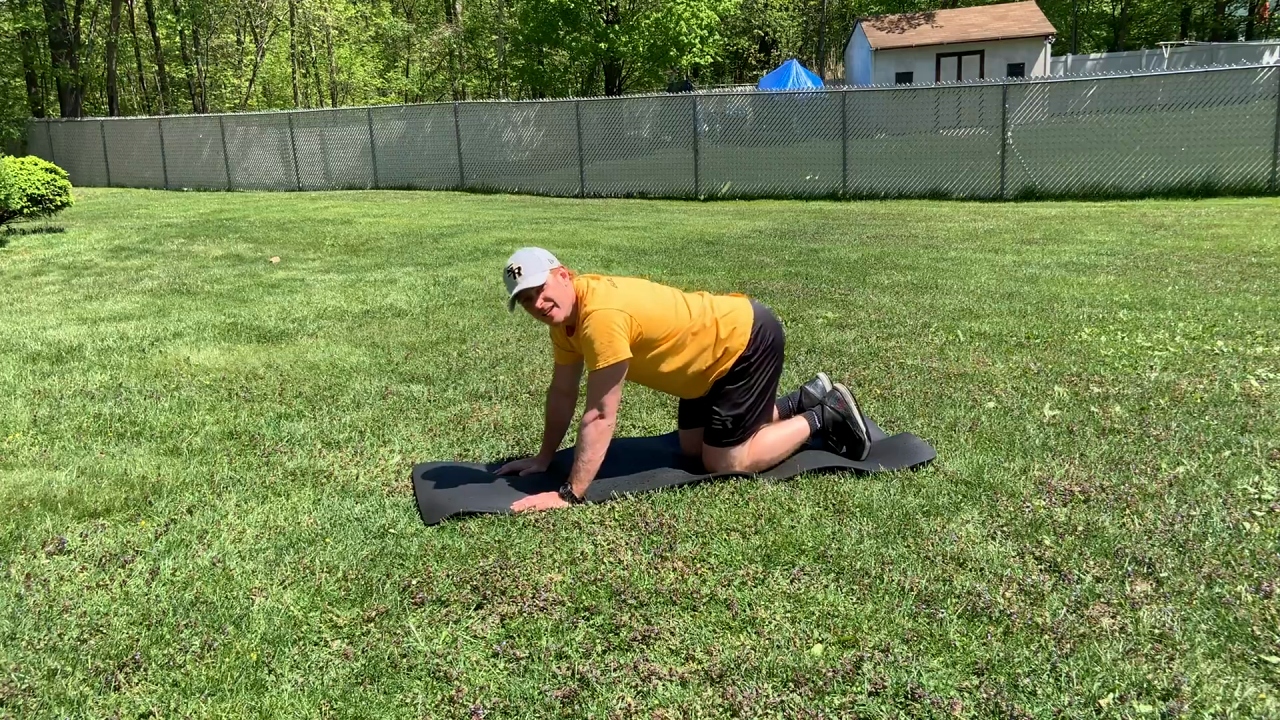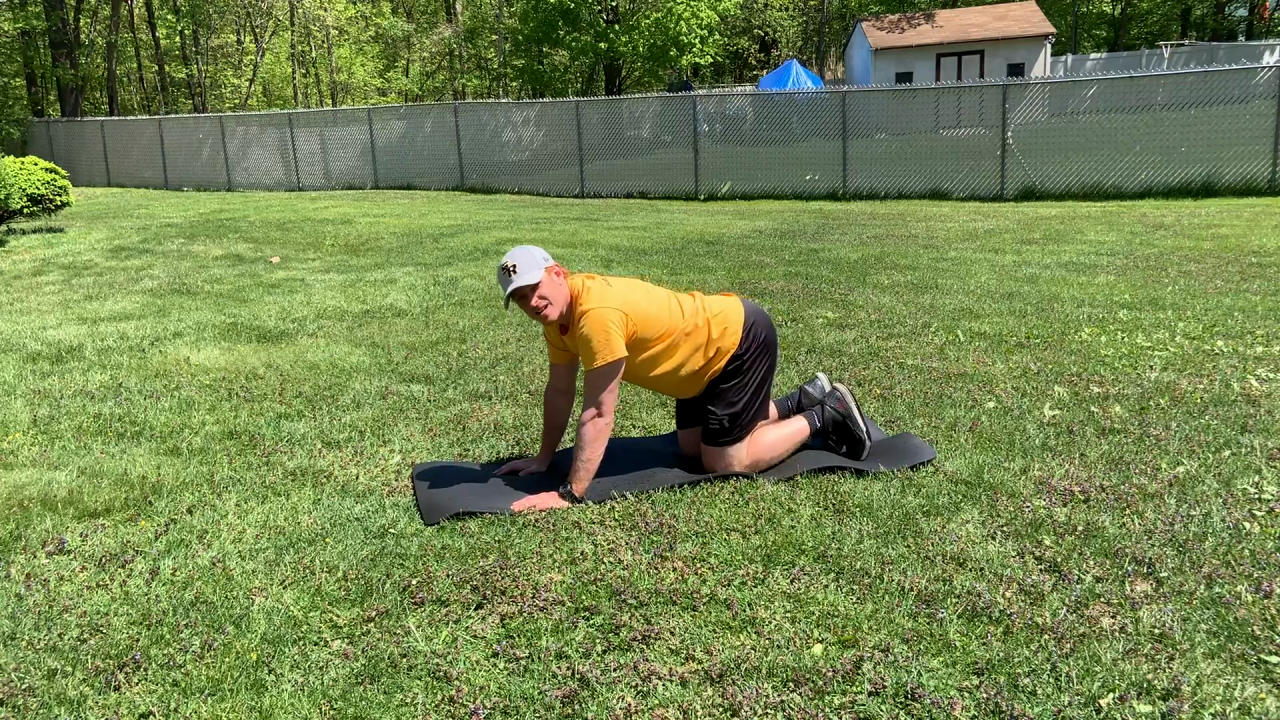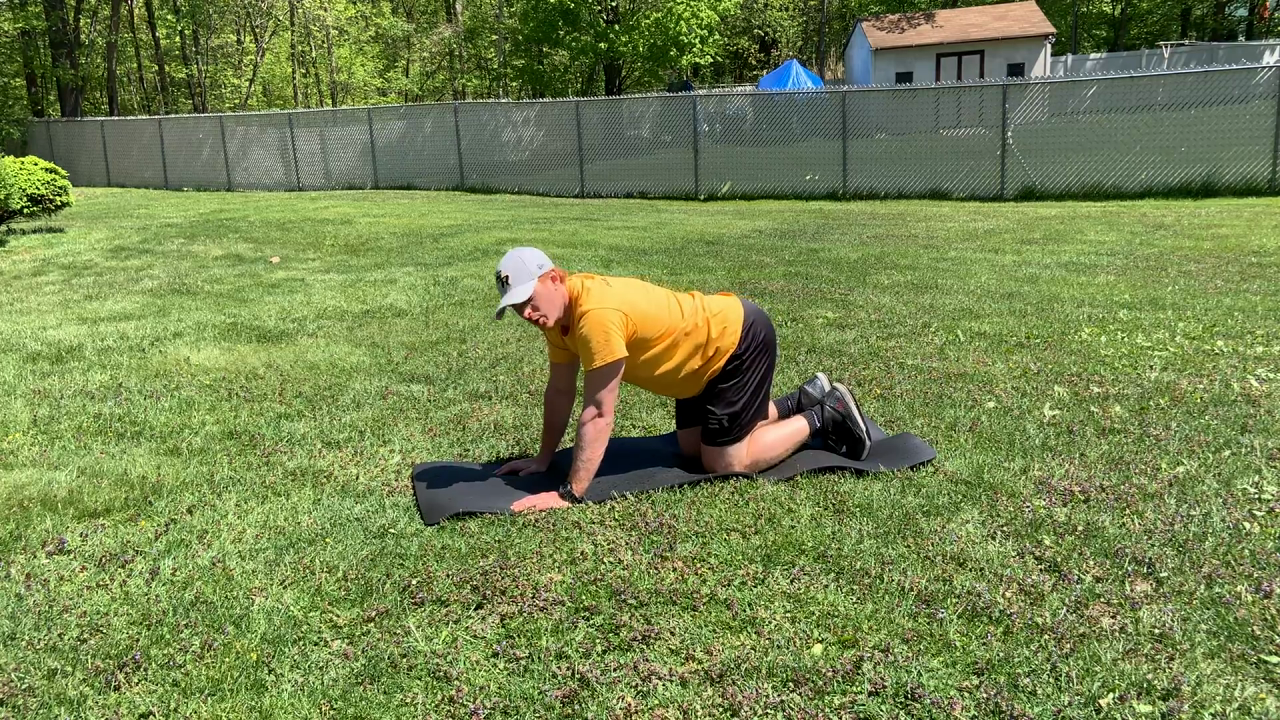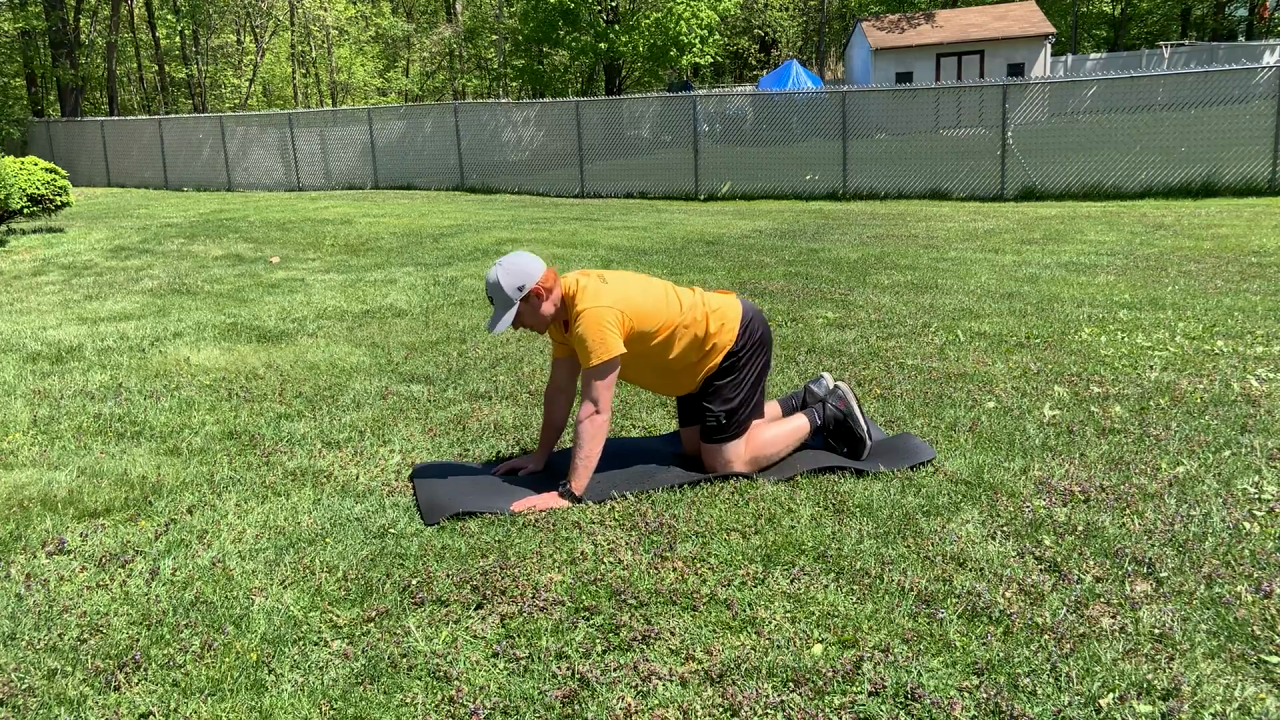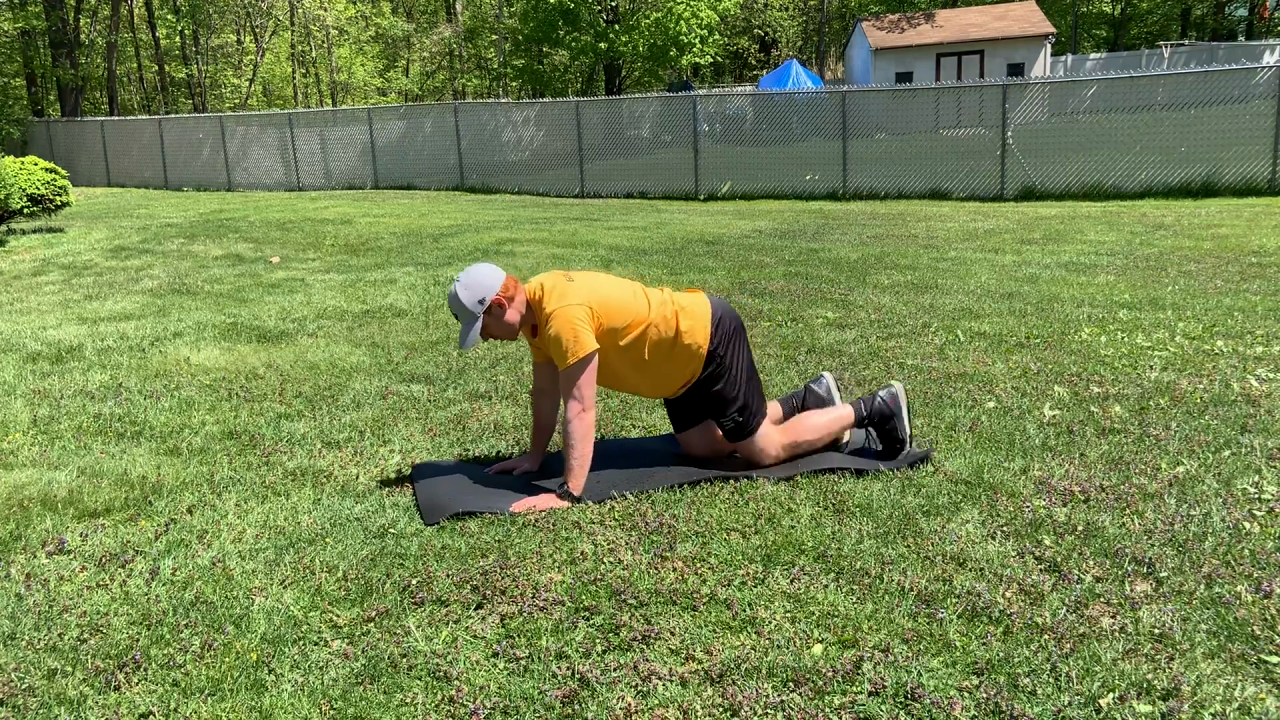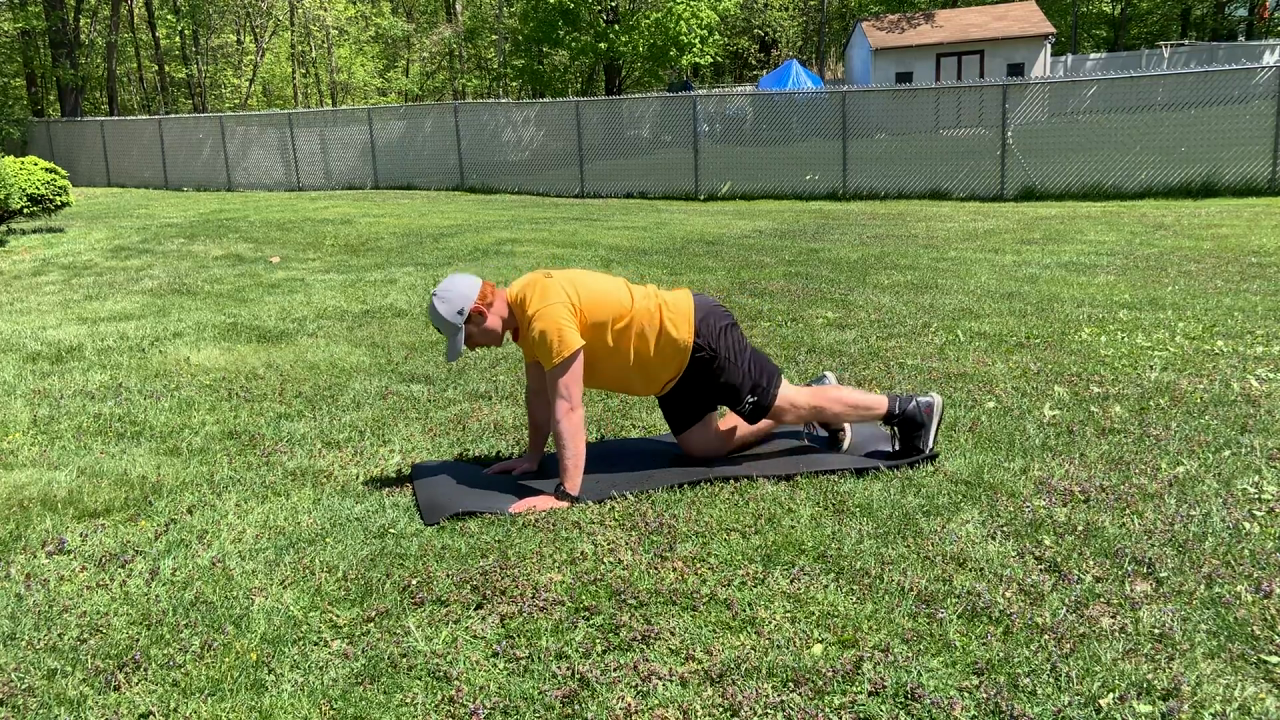
dt=0.4s
person 1, frame 1
left shoulder: (601, 316)
right shoulder: (564, 311)
left elbow: (600, 416)
right elbow: (562, 392)
left wrist: (569, 495)
right wrist: (542, 459)
left hip: (749, 340)
right hip: (720, 341)
left knee: (724, 463)
right knee: (692, 447)
left ankle: (824, 416)
right ankle: (804, 400)
person 1, frame 2
left shoulder: (596, 315)
right shoulder: (557, 310)
left elbow: (598, 415)
right elbow: (559, 392)
left wrist: (569, 494)
right wrist: (543, 458)
left hip: (742, 339)
right hip: (714, 341)
left knee: (724, 462)
right knee: (693, 448)
left ankle: (823, 416)
right ankle: (803, 399)
person 1, frame 3
left shoulder: (596, 315)
right shoulder: (556, 310)
left elbow: (598, 415)
right elbow: (560, 391)
left wrist: (570, 494)
right wrist: (543, 459)
left hip: (742, 339)
right hip: (712, 340)
left knee: (725, 462)
right knee: (692, 447)
left ankle: (825, 415)
right ankle: (803, 399)
person 1, frame 4
left shoulder: (593, 314)
right shoulder: (561, 304)
left elbow: (595, 412)
right elbow: (560, 390)
left wrist: (569, 493)
right wrist: (540, 456)
left hip: (736, 337)
right hip: (709, 340)
left knee: (725, 460)
right knee: (694, 445)
left ankle: (824, 413)
right ankle: (808, 399)
person 1, frame 5
left shoulder: (562, 315)
right shoulder: (534, 306)
left elbow: (580, 410)
right elbow: (545, 393)
left wrist: (569, 493)
right wrist: (534, 456)
left hip: (709, 338)
right hip: (688, 346)
left knee: (763, 449)
right knee: (699, 447)
left ankle: (874, 409)
right ankle: (809, 399)
person 1, frame 6
left shoulder: (544, 314)
right shoulder: (523, 304)
left elbow: (567, 408)
right elbow: (538, 393)
left wrist: (566, 493)
right wrist: (532, 457)
left hip: (696, 336)
right hip: (675, 352)
left knee: (786, 406)
right knee: (702, 446)
left ankle: (909, 410)
right ankle: (814, 394)
